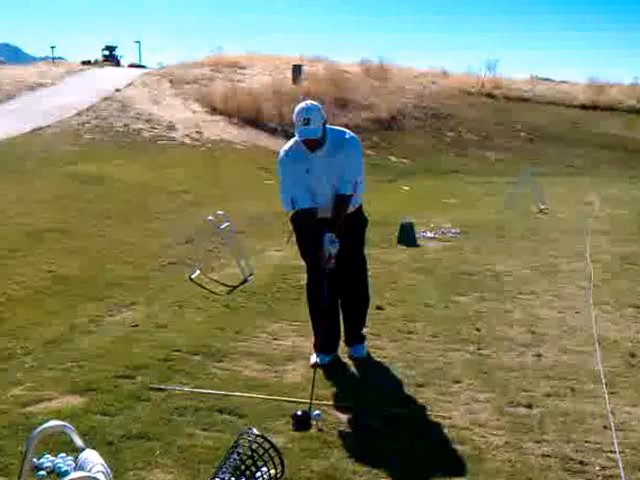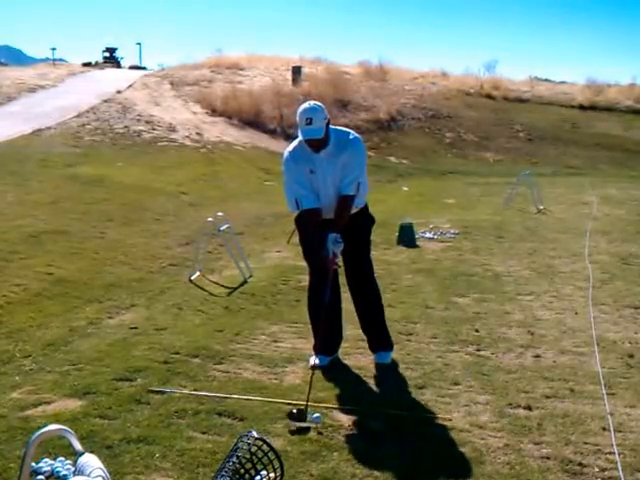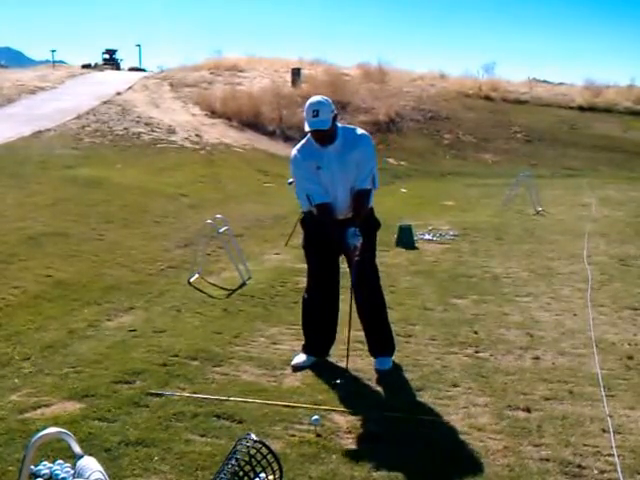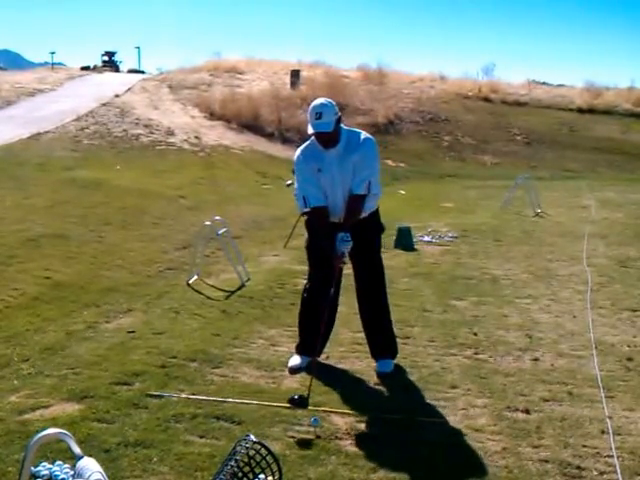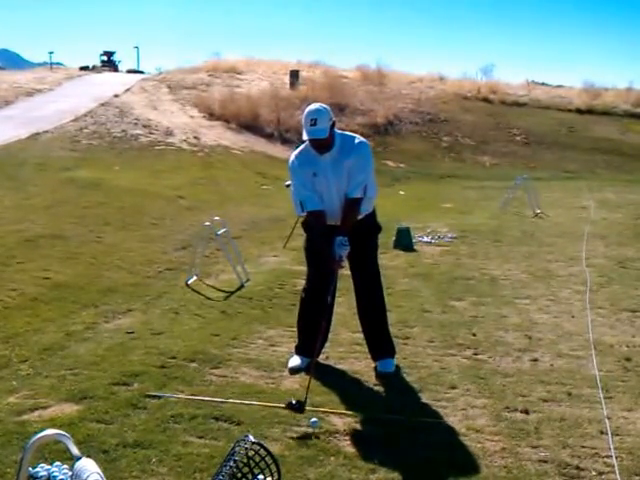
dt=1s
person 1, frame 1
left shoulder: (348, 143)
right shoulder: (288, 156)
left elbow: (345, 193)
right elbow: (302, 205)
left wrist: (333, 234)
right wrist: (319, 241)
left hip: (348, 218)
right hip: (310, 221)
left knee: (353, 279)
right knee: (318, 282)
left ankle: (355, 338)
right ankle: (325, 345)
person 1, frame 2
left shoulder: (352, 143)
right shoulder: (292, 157)
left elbow: (348, 193)
right elbow: (306, 206)
left wrist: (336, 234)
right wrist: (322, 243)
left hip: (353, 218)
right hip: (315, 222)
left knee: (362, 280)
right knee: (320, 284)
left ankle: (381, 344)
right ankle: (325, 348)
person 1, frame 3
left shoulder: (360, 141)
right shoulder: (300, 155)
left elbow: (363, 189)
right elbow: (318, 202)
left wrist: (355, 229)
right wrist: (340, 239)
left hip: (359, 220)
right hip: (320, 225)
left knee: (367, 286)
right knee: (319, 287)
left ankle: (382, 350)
right ankle: (315, 348)
person 1, frame 4
left shoulder: (364, 144)
right shoulder: (304, 156)
left elbow: (358, 196)
right elbow: (315, 207)
left wrist: (346, 235)
right wrist: (330, 245)
left hip: (363, 223)
right hip: (323, 225)
left knee: (371, 288)
right knee: (317, 288)
left ankle: (384, 353)
right ankle: (306, 350)
person 1, frame 5
left shoulder: (358, 148)
right shoulder: (299, 161)
left elbow: (355, 199)
right elbow: (312, 210)
left wrist: (343, 238)
right wrist: (327, 247)
left hip: (359, 224)
right hip: (321, 227)
left knee: (369, 289)
right knee: (316, 289)
left ankle: (383, 354)
right ankle: (305, 350)
